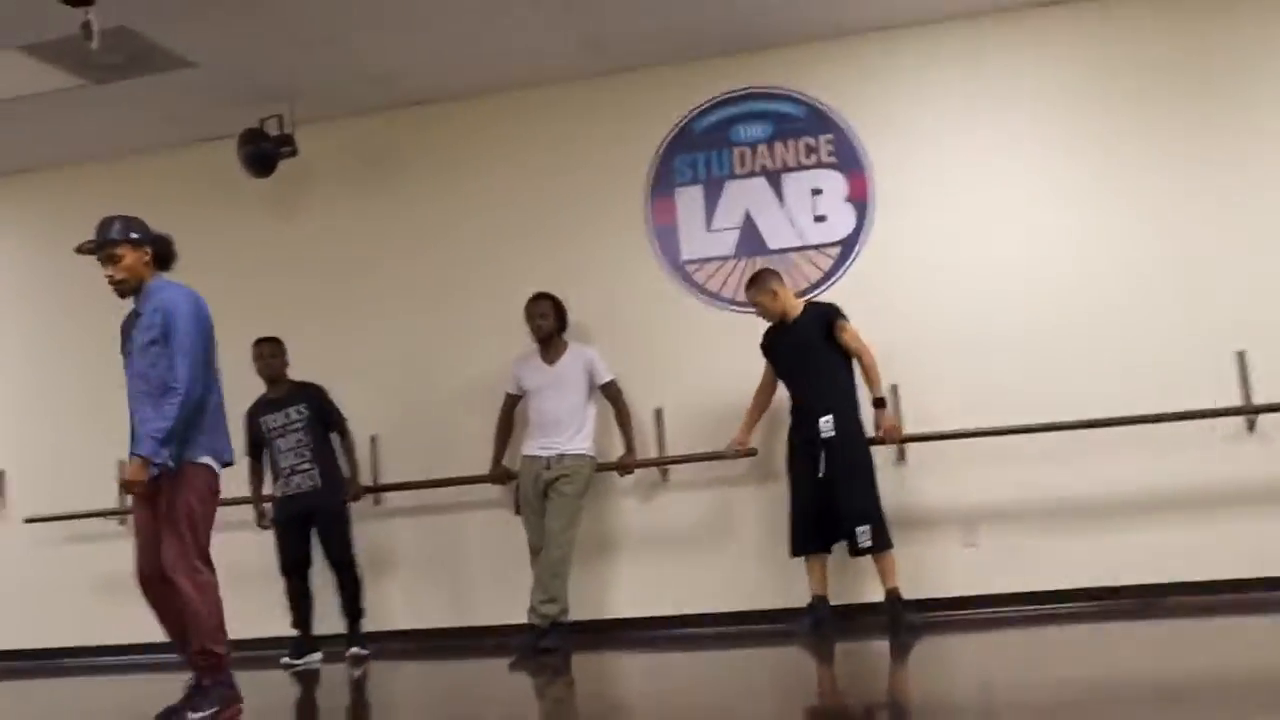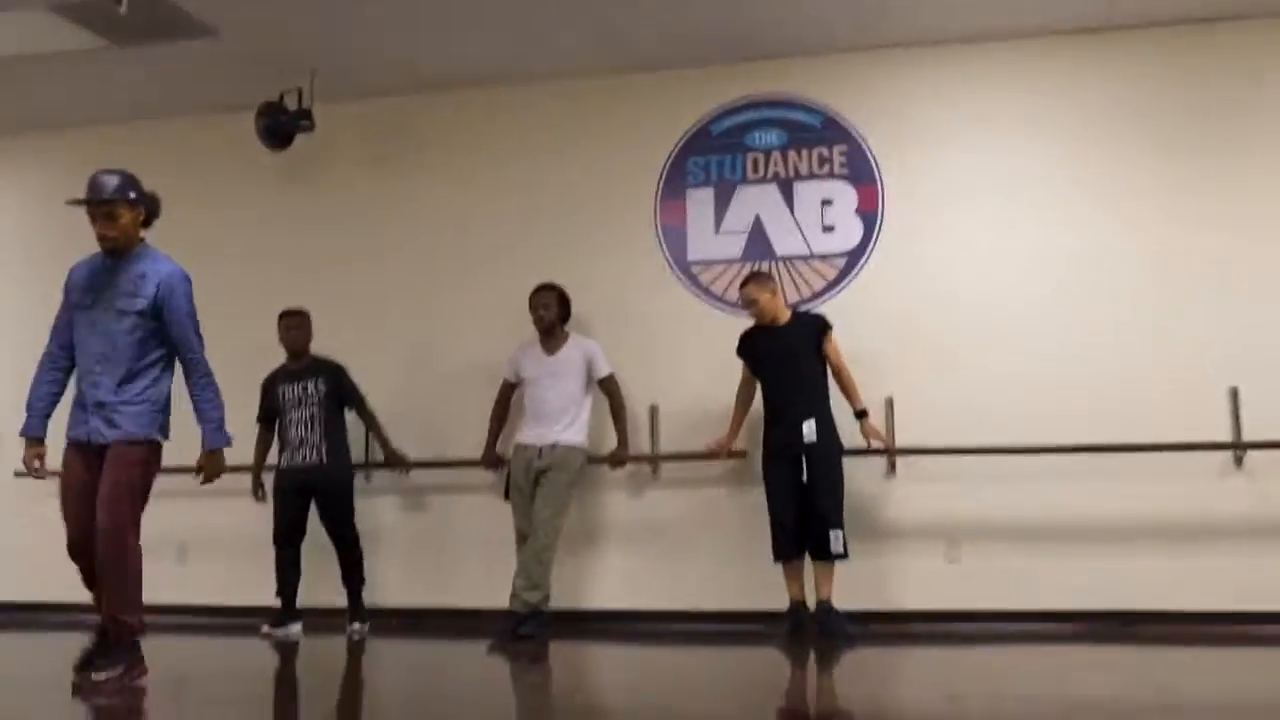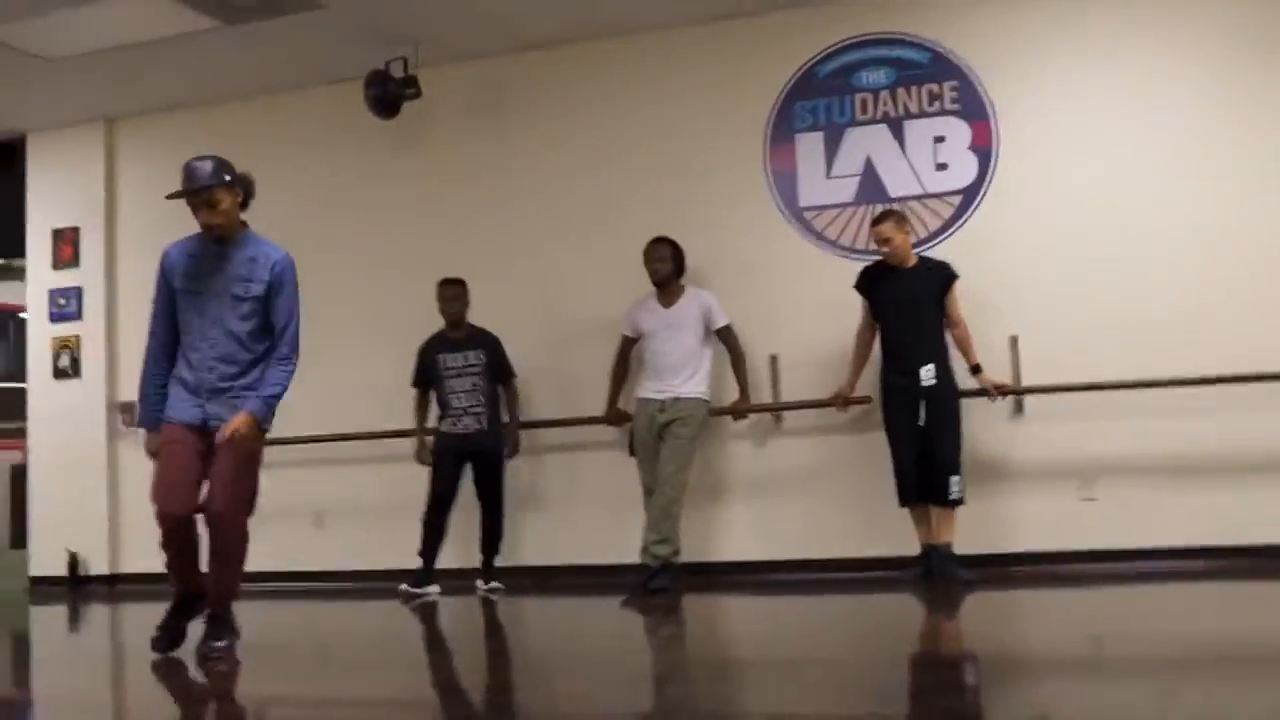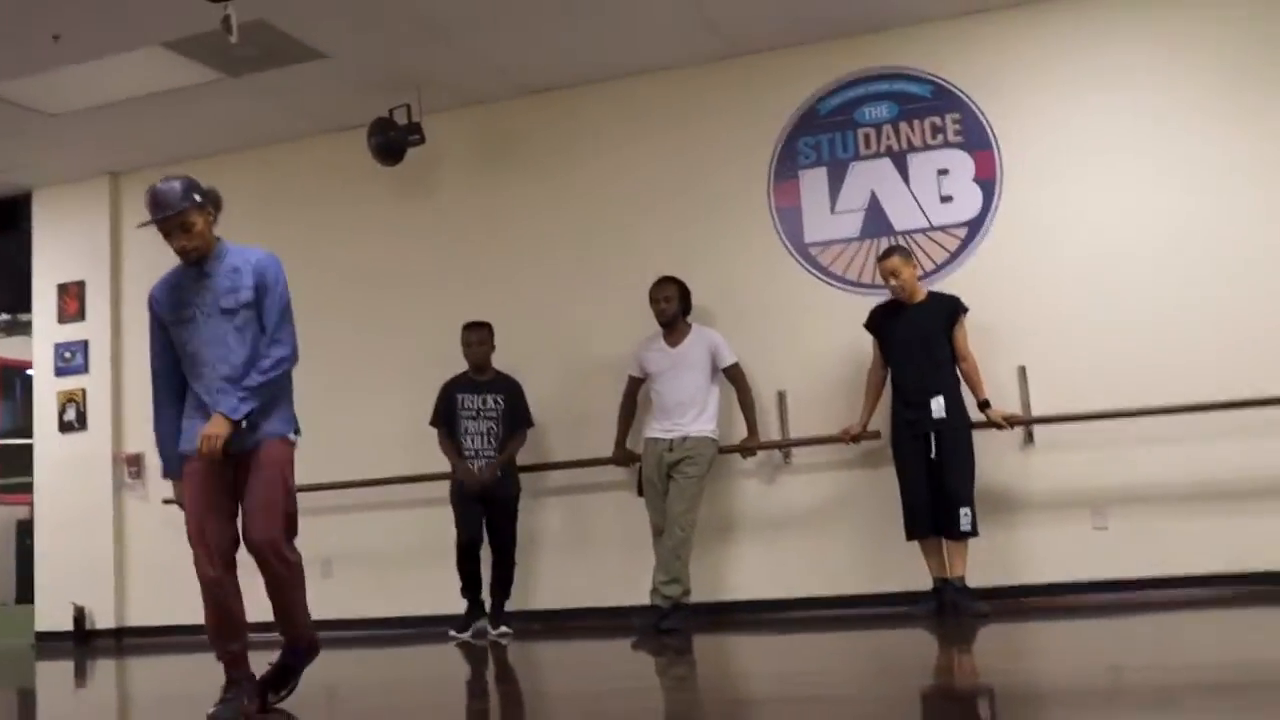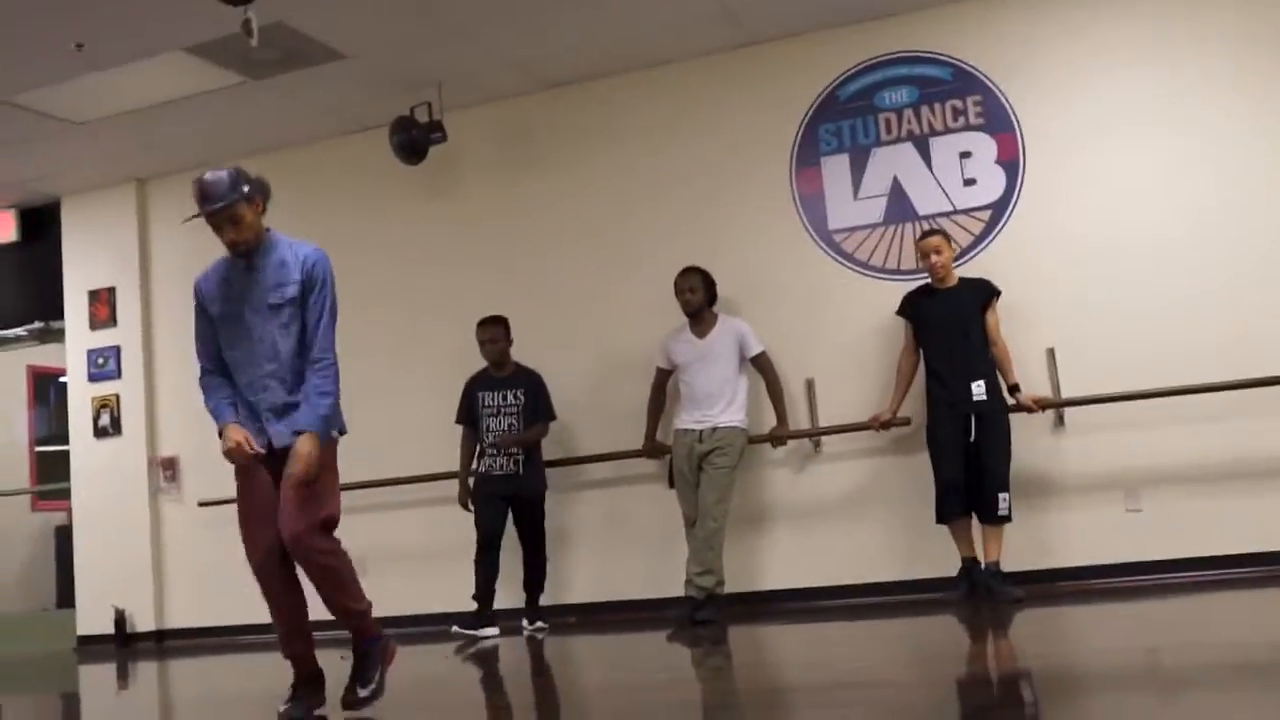
dt=0.4s
person 1, frame 1
left shoulder: (179, 303)
right shoulder: (132, 321)
left elbow: (187, 388)
left wrist: (146, 455)
right wrist: (143, 456)
left hip: (188, 456)
right hip: (156, 463)
left knee: (184, 564)
right knee: (151, 571)
right ankle: (206, 679)
person 1, frame 2
left shoulder: (166, 279)
right shoulder: (80, 275)
left elbow: (194, 362)
right elbow: (57, 358)
left wrist: (214, 438)
right wrist: (34, 428)
left hip: (135, 429)
right hip: (83, 429)
left knee: (113, 533)
right knee: (78, 534)
left ankle: (125, 647)
right ankle: (113, 625)
person 1, frame 3
left shoulder: (273, 262)
right shoulder: (176, 260)
left elbow: (283, 351)
right elbow: (161, 344)
left wrist: (256, 412)
right wrist: (152, 419)
left hip: (243, 411)
right hip: (184, 409)
left knee: (226, 514)
right knee: (171, 509)
left ankle: (220, 614)
right ankle: (187, 597)
person 1, frame 4
left shoulder: (259, 266)
right shoulder: (164, 295)
left elbow: (281, 352)
right elbow: (168, 384)
left wrist: (229, 414)
right wrist: (173, 463)
left hip: (264, 427)
right hip: (205, 439)
left knee: (269, 540)
right knee: (212, 558)
left ankle: (299, 642)
right ankle: (238, 676)
person 1, frame 5
left shoulder: (309, 264)
right shoulder: (209, 286)
left elbow: (325, 354)
right elbow: (212, 370)
left wrist: (313, 432)
right wrist: (226, 423)
left hip: (309, 427)
right hip: (253, 438)
left knee: (305, 535)
right knee: (265, 557)
left ankle: (370, 641)
right ankle: (305, 675)
person 2, frame 1
left shoulder: (825, 316)
right shoulder: (773, 338)
left elbow: (863, 356)
right elbow: (767, 386)
left wrist: (880, 407)
right wrist: (745, 431)
left hip: (842, 428)
right hip: (803, 435)
left knee: (861, 510)
right knee: (808, 518)
left ankle: (894, 599)
right ankle: (819, 604)
person 2, frame 2
left shoulder: (813, 325)
right shoulder: (751, 341)
left elbow: (840, 371)
right elbow: (747, 389)
left wrist: (863, 418)
right wrist: (730, 437)
left hip: (819, 437)
right hip: (779, 443)
left knee: (825, 517)
right knee: (786, 525)
left ankle: (824, 607)
right ankle: (796, 608)
person 2, frame 3
left shoulder: (938, 273)
right shoulder: (871, 278)
left elbow: (956, 324)
right elbow: (867, 331)
left wrist: (978, 372)
right wrist: (850, 383)
left hip: (937, 383)
right hip: (896, 387)
left knee: (943, 463)
right knee: (909, 469)
left ankle: (944, 553)
right ankle: (928, 551)
person 2, frame 4
left shoulder: (947, 306)
right shoulder: (881, 317)
left elbow: (964, 358)
right elbow: (878, 369)
left wrist: (986, 406)
right wrist: (863, 422)
left hip: (949, 418)
right hip: (907, 423)
left knee: (956, 497)
right knee: (919, 504)
left ankle: (958, 586)
right ankle: (940, 585)
person 2, frame 5
left shoulder: (981, 290)
right shoulder: (915, 302)
left elbow: (996, 343)
right elbow: (910, 355)
left wrist: (1016, 390)
right wrist: (892, 408)
left hip: (986, 401)
right hip: (943, 406)
left knee: (992, 483)
right knee: (951, 485)
left ankle: (992, 572)
right ankle: (969, 567)
person 3, frame 1
left shoulder: (586, 357)
right shoulder: (522, 365)
left elbow: (617, 400)
right elbow: (507, 412)
left wrist: (629, 450)
right wrist: (497, 462)
left hip: (573, 459)
right hip: (532, 460)
left knee: (556, 543)
right knee: (539, 546)
left ankle: (542, 623)
right ankle: (552, 622)
person 3, frame 2
left shoulder: (586, 349)
right shoulder: (522, 354)
left elbow: (614, 395)
right elbow: (503, 400)
left wrist: (622, 445)
right wrist: (490, 448)
left hip: (566, 450)
right hip: (525, 449)
left knee: (543, 531)
right knee: (526, 533)
left ankle: (524, 607)
right ankle: (533, 609)
person 3, frame 3
left shoulder: (702, 301)
right shoulder: (639, 309)
left elbow: (732, 346)
right elbow: (623, 355)
left wrist: (744, 395)
right wrist: (612, 404)
left hip: (688, 403)
right hip: (647, 403)
left knee: (669, 485)
right knee: (653, 487)
left ankle: (655, 561)
right ankle: (663, 560)
person 3, frame 4
left shoulder: (709, 340)
right shoulder: (646, 348)
left elbow: (740, 383)
right elbow: (630, 396)
left wrist: (752, 433)
right wrist: (620, 445)
left hip: (696, 442)
right hip: (655, 443)
left knee: (678, 524)
right knee: (661, 527)
left ankle: (665, 601)
right ankle: (675, 601)
person 3, frame 5
left shoulder: (736, 329)
right shoulder: (672, 340)
left elbow: (768, 372)
right elbow: (659, 387)
left wrist: (782, 422)
right wrist: (650, 437)
left hip: (726, 432)
right hip: (685, 434)
left knee: (711, 516)
right knee: (693, 519)
left ankle: (698, 592)
right ankle: (709, 591)
person 4, frame 1
left shoulder: (312, 395)
right shoulder: (256, 413)
left elbow: (343, 432)
right elbow: (256, 460)
left wrist: (353, 476)
right wrist: (257, 502)
left hip: (327, 494)
right hip: (287, 502)
left knee: (342, 561)
right knee: (293, 569)
left ankle: (355, 633)
right ankle: (305, 642)
person 4, frame 2
left shoulder: (331, 372)
right shoulder: (273, 382)
left elbow: (362, 409)
right elbow: (266, 429)
left wrist: (387, 447)
right wrist: (256, 473)
left hip: (333, 471)
right hip: (290, 474)
left knee: (345, 538)
right knee: (285, 540)
left ankle: (356, 605)
right ankle: (287, 613)
person 4, frame 3
left shoulder: (488, 342)
right shoulder: (431, 348)
left elbow: (509, 386)
right elbow: (422, 394)
left wrist: (513, 429)
right wrist: (421, 437)
left hip: (489, 438)
right hip: (448, 439)
left knee: (492, 503)
right knee: (438, 502)
left ankle: (488, 569)
right ankle: (427, 572)
person 4, frame 4
left shoulder: (509, 387)
right shoulder: (452, 389)
left elbow: (521, 434)
right elbow: (443, 434)
left wrist: (497, 464)
right wrist: (460, 467)
left hip: (503, 482)
right hip: (465, 482)
left knee: (504, 548)
right knee: (468, 542)
left ankle: (498, 611)
right ankle: (474, 607)
person 4, frame 5
left shoulder: (530, 380)
right shoulder: (474, 386)
left elbow: (543, 427)
right elbow: (469, 434)
left wrist: (514, 440)
right wrist: (463, 480)
left hip: (527, 479)
right hip: (488, 481)
left knee: (533, 544)
right knee: (487, 543)
left ankle: (533, 608)
right ankle: (484, 614)
